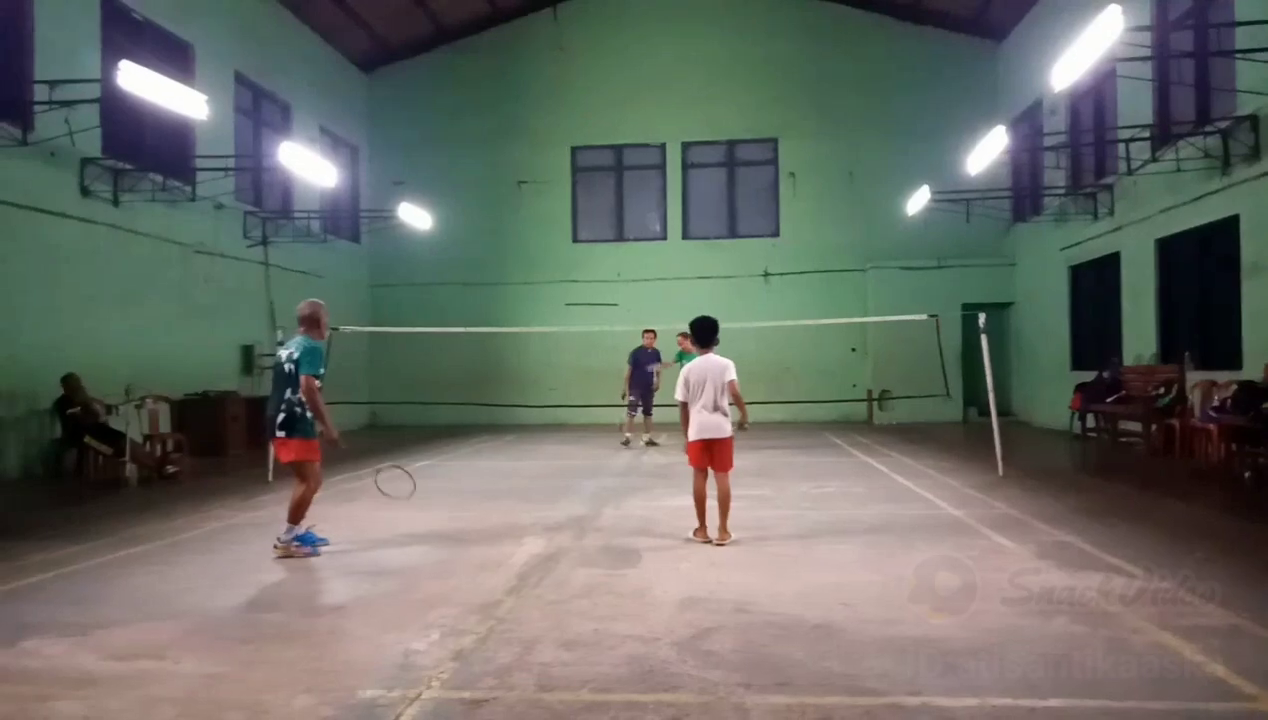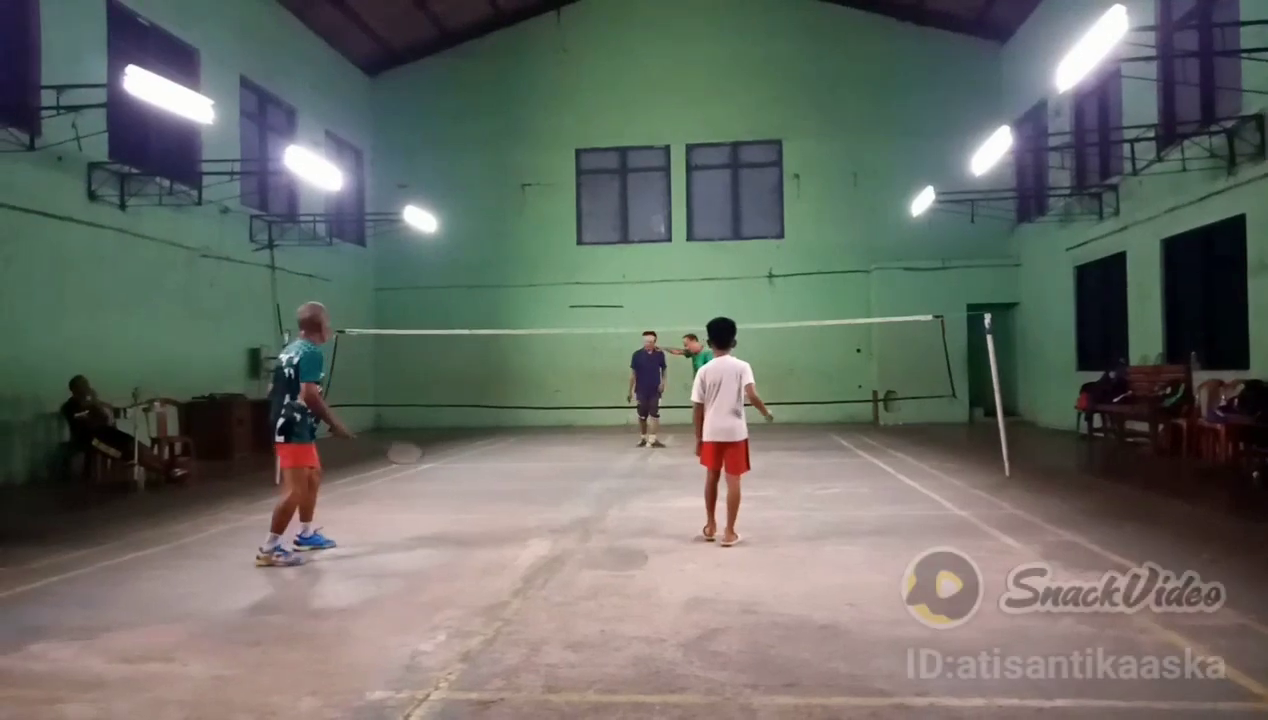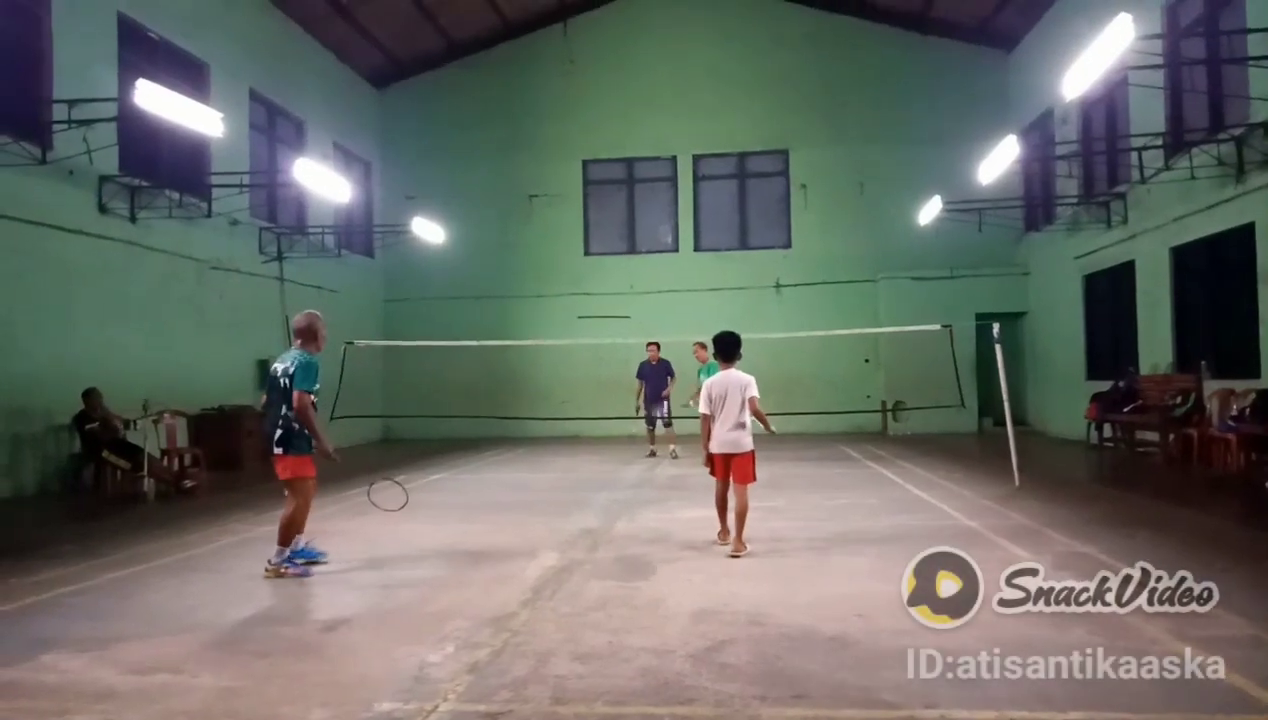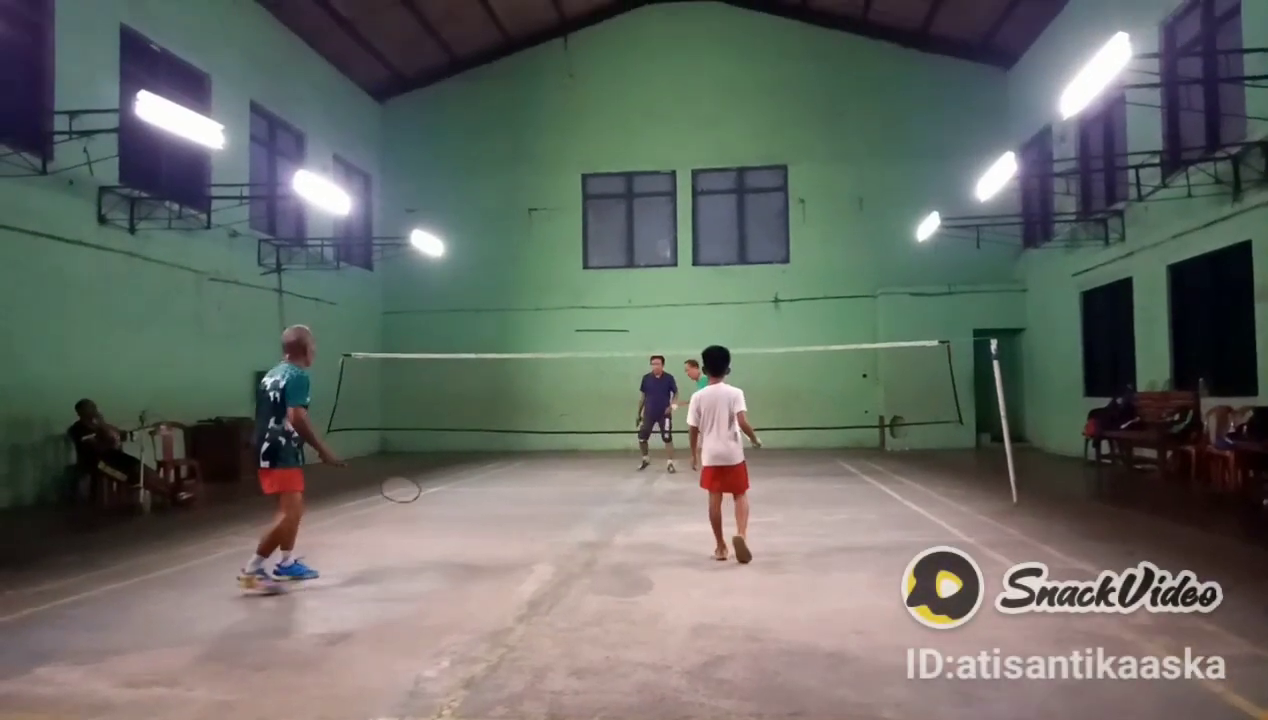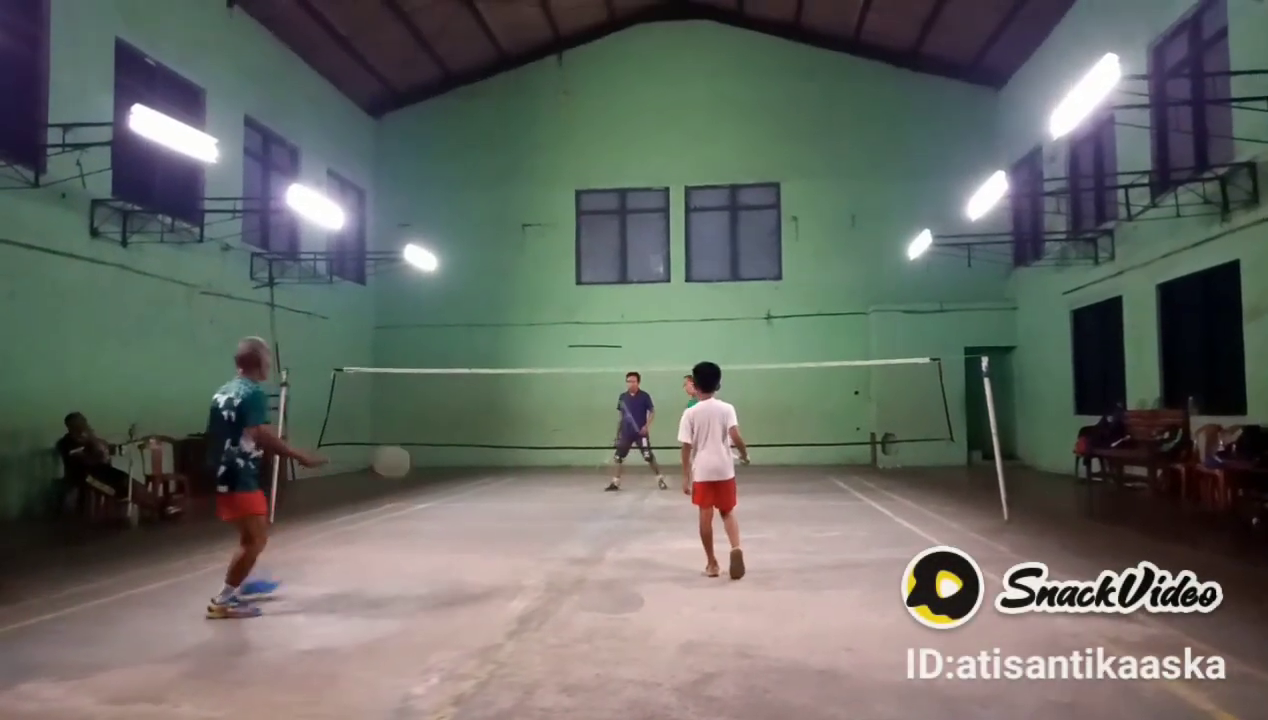
dt=0.4s
person 1, frame 1
left shoulder: (288, 348)
right shoulder: (312, 348)
right elbow: (308, 388)
right wrist: (327, 425)
left hip: (281, 422)
right hip: (296, 425)
left knee: (305, 478)
right knee: (312, 480)
left ankle: (298, 532)
right ankle: (286, 540)
person 1, frame 2
left shoulder: (289, 351)
right shoulder: (311, 353)
left elbow: (273, 390)
right elbow: (310, 395)
right wrist: (335, 423)
left hip: (286, 426)
right hip: (296, 431)
left knee: (313, 477)
right knee: (295, 489)
left ankle: (307, 534)
right ankle: (269, 548)
person 1, frame 3
left shoulder: (283, 360)
right shoulder: (307, 362)
left elbow: (267, 402)
right elbow: (301, 405)
right wrist: (321, 440)
left hip: (281, 438)
right hip: (293, 441)
left knee: (303, 493)
right knee: (299, 499)
left ankle: (297, 547)
right ankle: (278, 561)
person 1, frame 4
left shoulder: (272, 375)
right shoulder: (297, 376)
right elbow: (297, 419)
right wrist: (322, 450)
left hip: (270, 451)
right hip: (281, 455)
left knee: (293, 509)
right knee: (289, 513)
left ankle: (286, 563)
right ankle: (252, 570)
person 1, frame 5
left shoulder: (223, 392)
right shoulder: (254, 393)
right elbow: (260, 436)
right wrist: (300, 457)
left hip: (223, 472)
right hip: (239, 475)
left knee: (253, 532)
right knee: (255, 539)
left ankle: (244, 583)
right ankle: (223, 600)
person 2, frame 1
left shoulder: (688, 369)
right shoulder: (726, 364)
left elbow: (683, 407)
right elbow: (734, 392)
left wrist: (686, 435)
right wrist: (744, 416)
left hip: (698, 430)
right hip: (721, 429)
left knee: (700, 478)
right knee: (722, 478)
left ankle: (702, 530)
right ankle: (723, 531)
person 2, frame 2
left shoulder: (704, 371)
right shoulder: (742, 367)
left elbow: (698, 408)
right elbow: (752, 396)
left wrist: (698, 438)
right wrist: (766, 412)
left hip: (711, 433)
right hip: (735, 432)
left knee: (712, 478)
right knee: (733, 480)
left ankle: (711, 525)
right ankle: (729, 532)
person 2, frame 3
left shoulder: (710, 383)
right shoulder: (746, 380)
left elbow: (705, 419)
right elbow: (754, 409)
left wrist: (705, 449)
right wrist: (768, 427)
left hip: (718, 444)
right hip: (741, 443)
left knee: (721, 487)
right knee: (741, 490)
left ankle: (724, 531)
right ankle: (738, 541)
person 2, frame 4
left shoulder: (698, 397)
right shoulder: (735, 393)
left elbow: (693, 430)
right elbow: (743, 423)
left wrist: (694, 454)
right wrist: (755, 440)
left hip: (710, 456)
right hip: (733, 455)
left knee: (715, 500)
right knee: (740, 496)
left ankle: (721, 547)
right ankle: (741, 534)
person 2, frame 5
left shoulder: (690, 413)
right shoulder: (727, 409)
left elbow: (686, 447)
right elbow: (736, 437)
left wrist: (686, 477)
right wrist: (744, 455)
left hip: (701, 472)
right hip: (724, 470)
left knee: (705, 516)
right knee: (728, 513)
left ankle: (712, 563)
right ankle: (736, 547)
